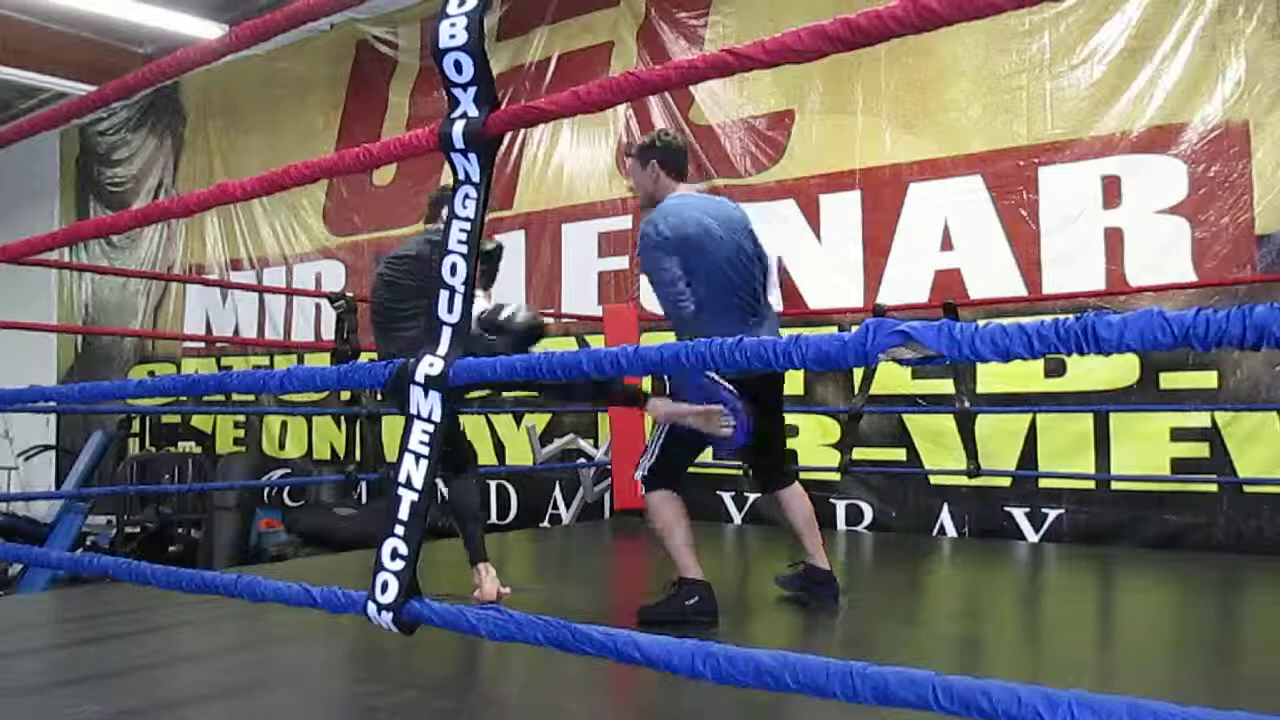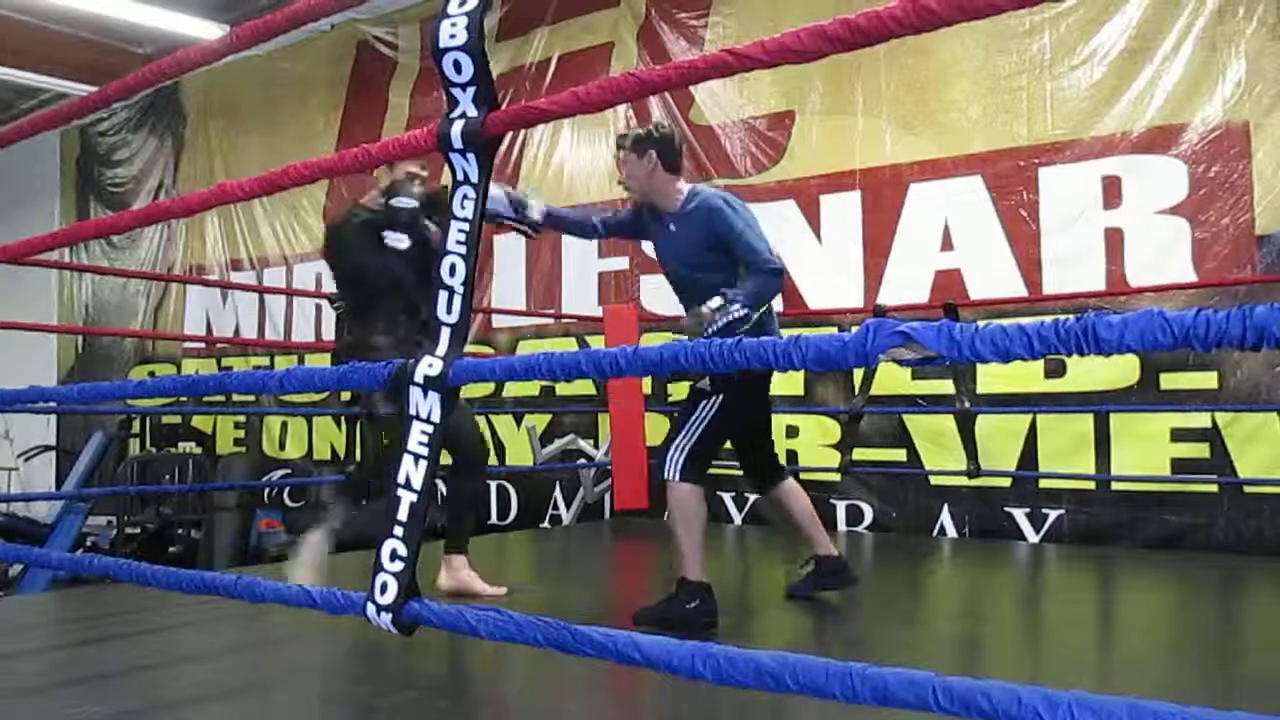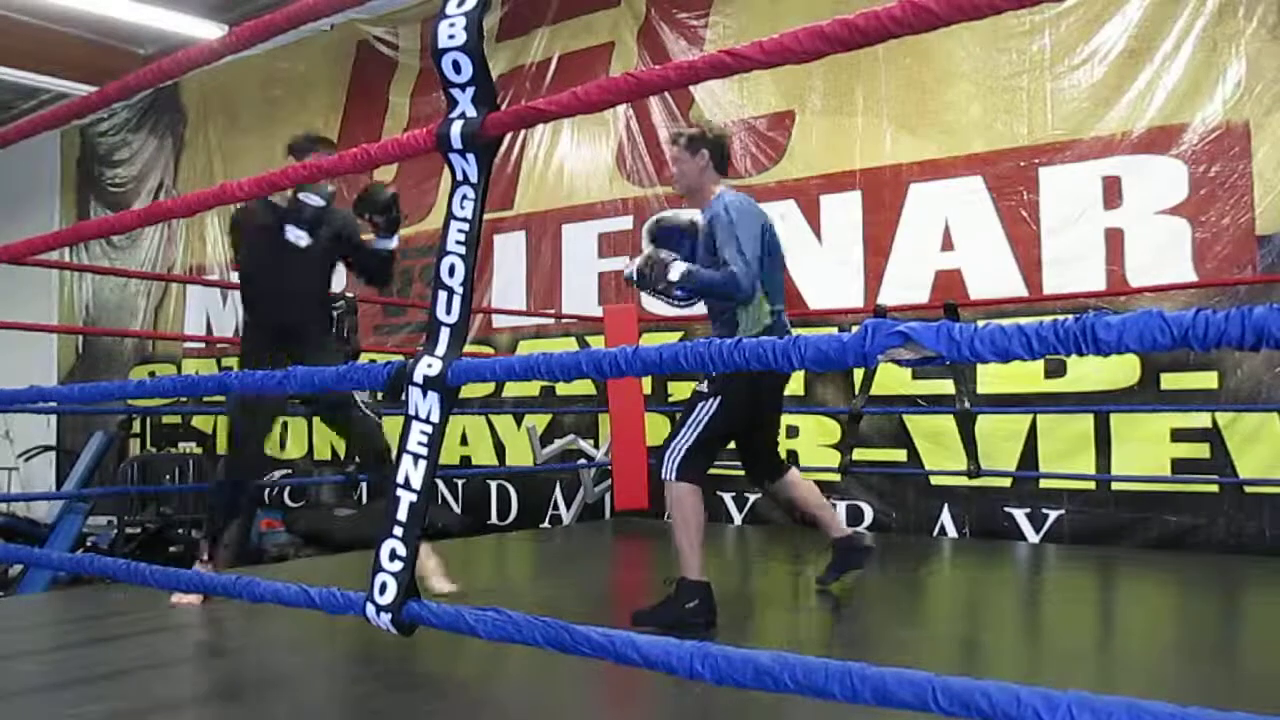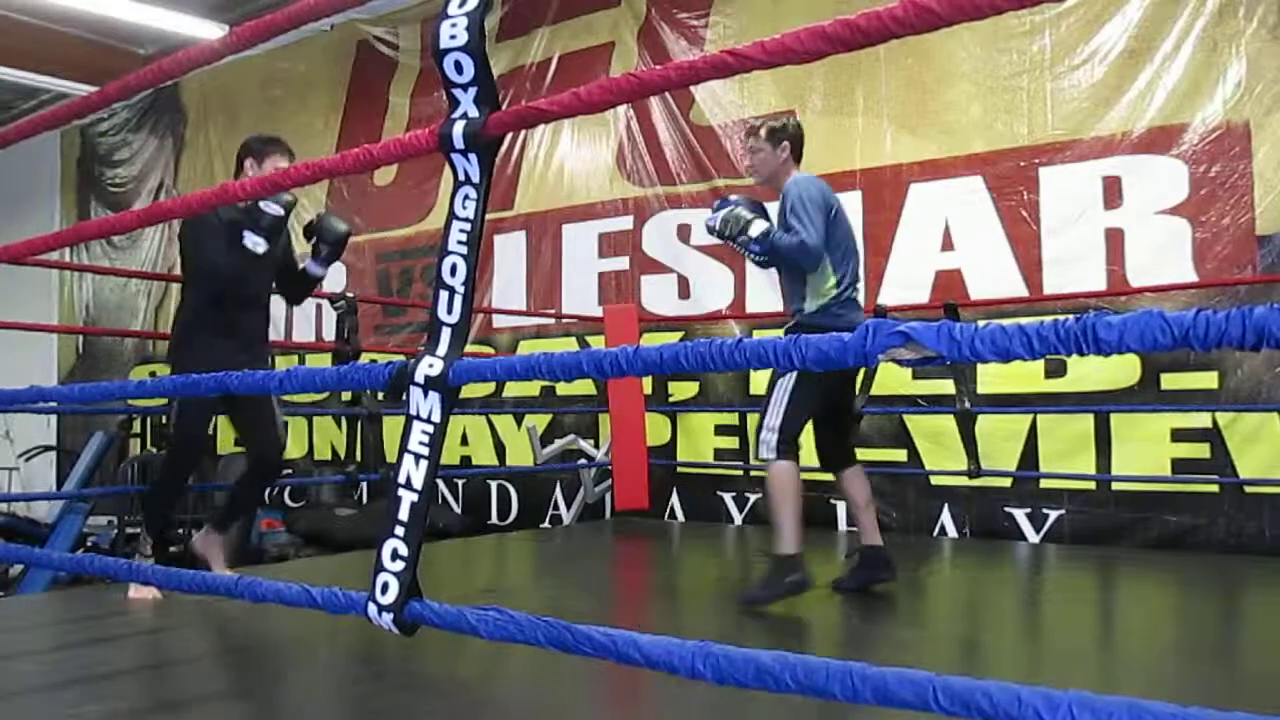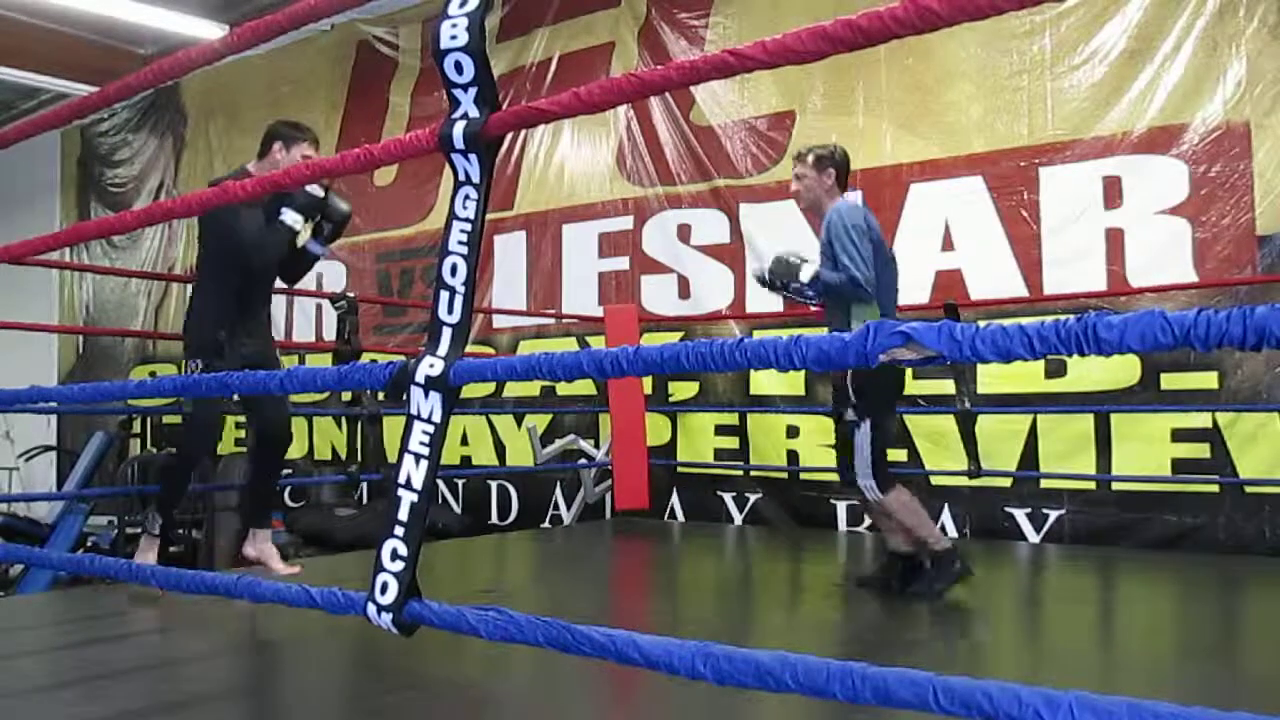
dt=0.3s
person 1, frame 1
left shoulder: (657, 231)
right shoulder: (726, 211)
left elbow: (683, 310)
left wrist: (706, 382)
right hip: (760, 366)
left knee: (653, 476)
right knee: (772, 469)
left ankle: (692, 591)
right ankle: (819, 570)
person 1, frame 2
left shoulder: (713, 206)
right shoulder: (652, 215)
left elbow: (771, 271)
right elbow: (599, 226)
left wrist: (724, 310)
right wrist: (529, 211)
left knee: (680, 461)
right knee: (763, 467)
left ankle: (694, 593)
right ankle: (829, 562)
person 1, frame 3
left shoulder: (732, 210)
right shoulder: (721, 213)
left elbow: (736, 284)
left wrist: (669, 273)
right wrist: (686, 243)
left knee: (680, 463)
right knee: (765, 463)
left ankle: (693, 595)
right ankle: (847, 541)
person 1, frame 4
left shoulder: (802, 188)
right shoulder: (808, 193)
left elbow: (807, 251)
right elbow: (795, 256)
left wrist: (754, 230)
right wrist: (750, 232)
left hip: (821, 330)
right hip: (843, 331)
left knee: (776, 441)
right knee: (836, 449)
left ankle: (787, 561)
right ankle: (873, 553)
person 1, frame 5
left shoulder: (843, 218)
right shoulder: (843, 219)
left elbow: (860, 285)
left wrist: (805, 275)
right wrist: (799, 280)
left hip: (868, 359)
left knee: (867, 474)
right knee: (861, 467)
left ankle: (946, 555)
right ankle: (904, 558)
person 2, frame 1
left shoulder: (400, 258)
right shoulder: (434, 246)
left wrist: (481, 283)
left hip: (402, 374)
left knee: (459, 468)
left ankle: (483, 574)
person 2, frame 2
left shoulder: (416, 226)
right shoulder: (348, 230)
right elbow: (378, 278)
left wrist: (447, 234)
right wrist: (398, 227)
left hip: (419, 357)
right hip: (377, 356)
left knee: (472, 450)
right knee: (391, 452)
left ankle: (455, 565)
right ankle: (325, 534)
person 2, frame 3
left shoulder: (335, 219)
right shoulder: (249, 221)
left elbow: (376, 279)
right elbow: (263, 284)
left wrist: (386, 232)
right wrist: (299, 224)
left hip: (322, 358)
right hip: (265, 361)
left knee: (373, 450)
right knee: (243, 467)
left ankle: (414, 553)
right ankle: (206, 568)
person 2, frame 4
left shoulder: (272, 223)
right shoulder: (204, 215)
left elbow: (294, 292)
right elbow: (220, 279)
left wrist: (323, 257)
right wrist: (258, 231)
left hip: (250, 360)
right hip: (198, 358)
left knee: (269, 455)
right knee: (184, 458)
left ankle: (212, 536)
right ankle: (145, 559)
person 2, frame 5
left shoulder: (275, 201)
right shoulder: (230, 195)
left elbow: (289, 271)
right elbow: (258, 255)
left wrist: (323, 237)
right wrist: (296, 210)
left hip: (253, 338)
right hip: (211, 337)
left knee: (275, 434)
right knee: (199, 440)
left ankle: (258, 536)
right ankle: (151, 540)
